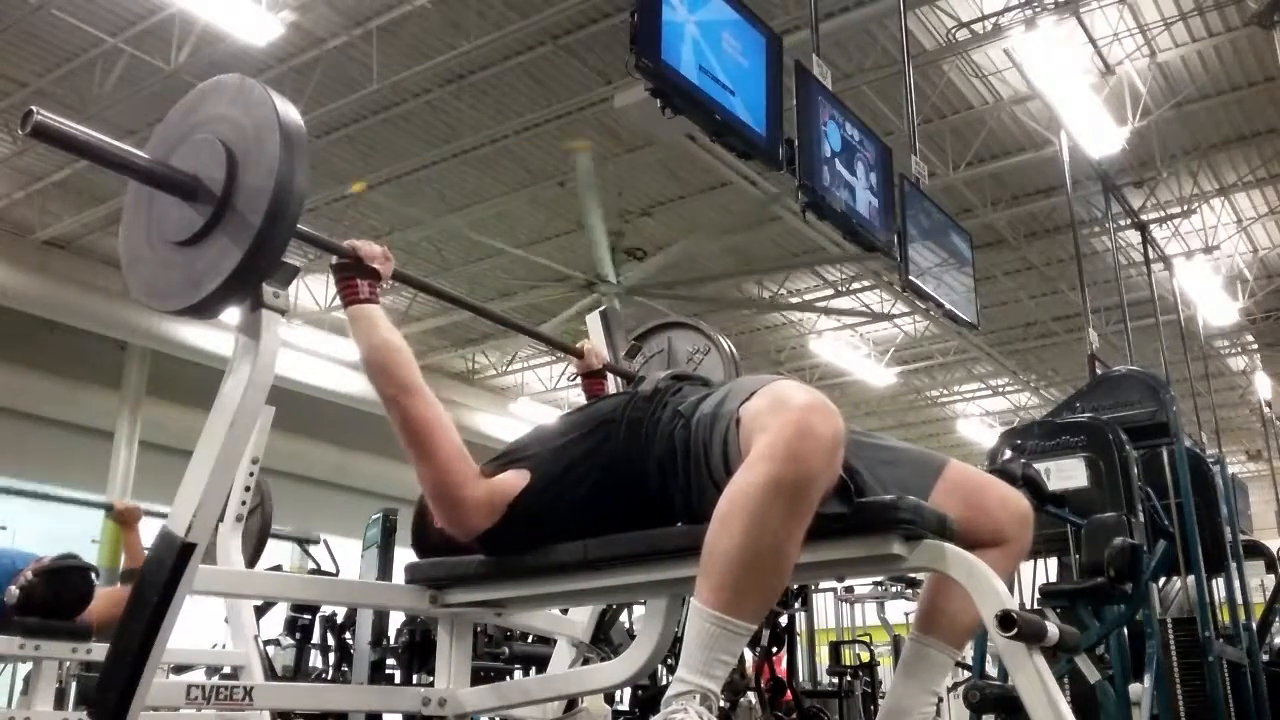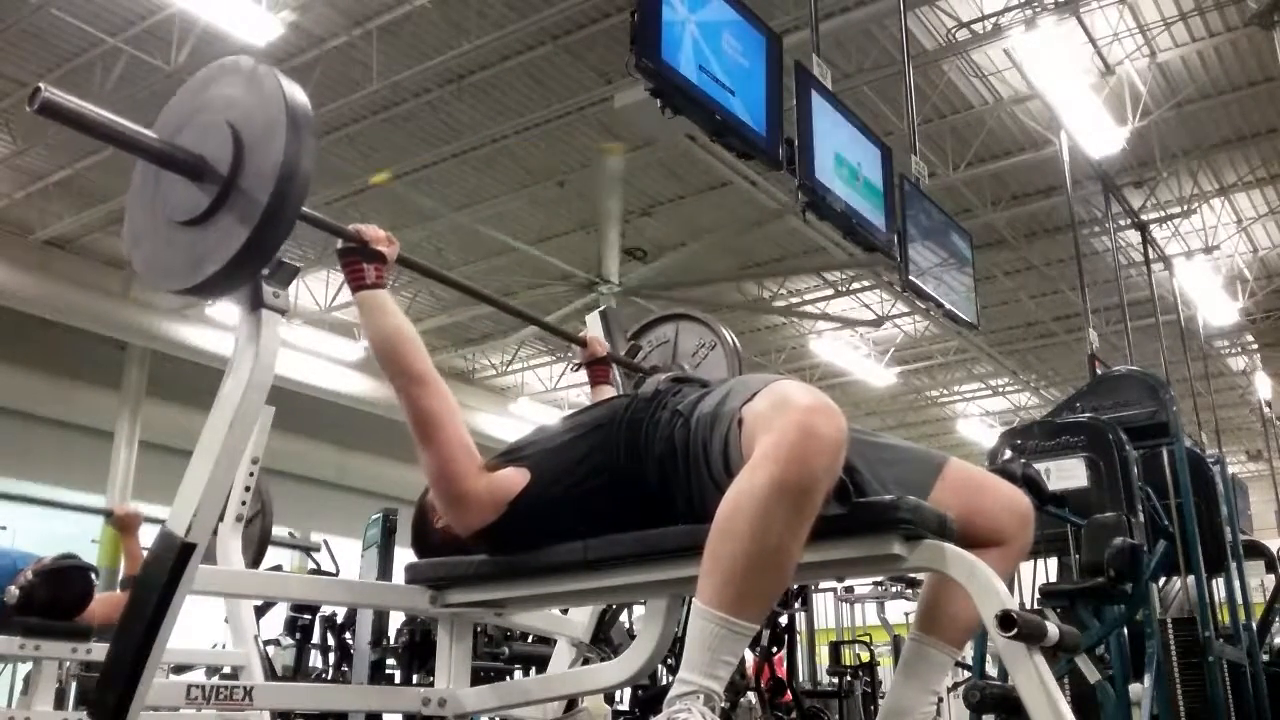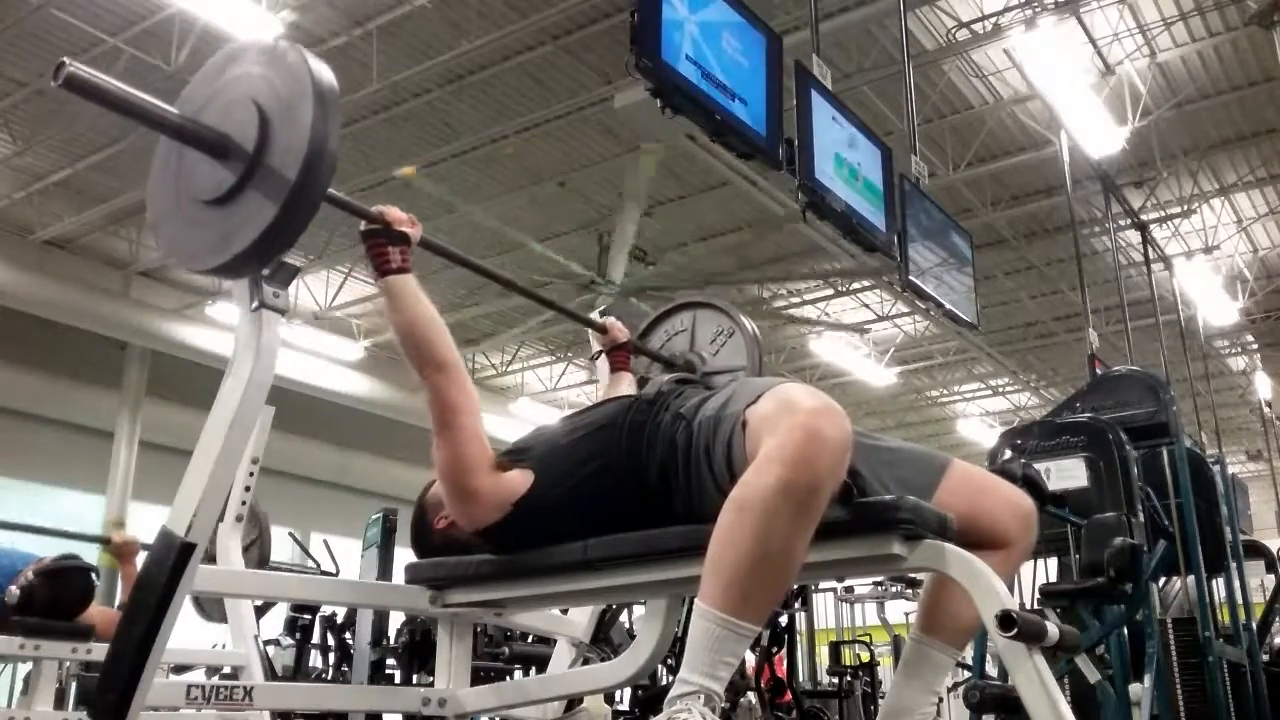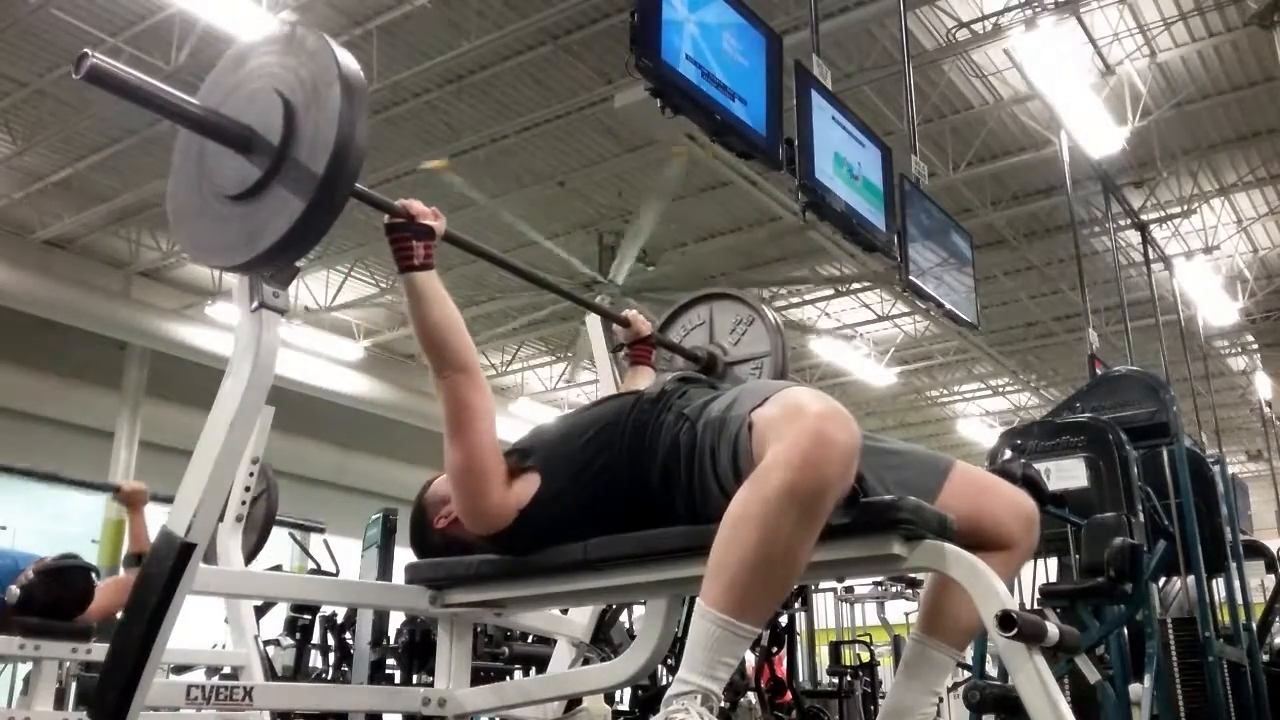
dt=0.4s
person 1, frame 1
left shoulder: (532, 485)
right shoulder: (479, 511)
right elbow: (406, 394)
left wrist: (597, 383)
right wrist: (360, 291)
left knee: (1005, 519)
person 1, frame 2
left shoulder: (544, 477)
right shoulder: (481, 507)
right elbow: (417, 381)
left wrist: (600, 373)
right wrist: (367, 277)
left knee: (1006, 518)
person 1, frame 3
left shoulder: (544, 481)
right shoulder: (484, 502)
left elbow: (617, 427)
right elbow: (442, 375)
left wrist: (619, 359)
right wrist: (392, 264)
left knee: (1009, 518)
person 1, frame 4
left shoulder: (549, 477)
right shoulder: (492, 507)
left elbow: (629, 418)
right elbow: (459, 376)
left wrist: (640, 353)
right wrist: (415, 259)
left knee: (1012, 519)
